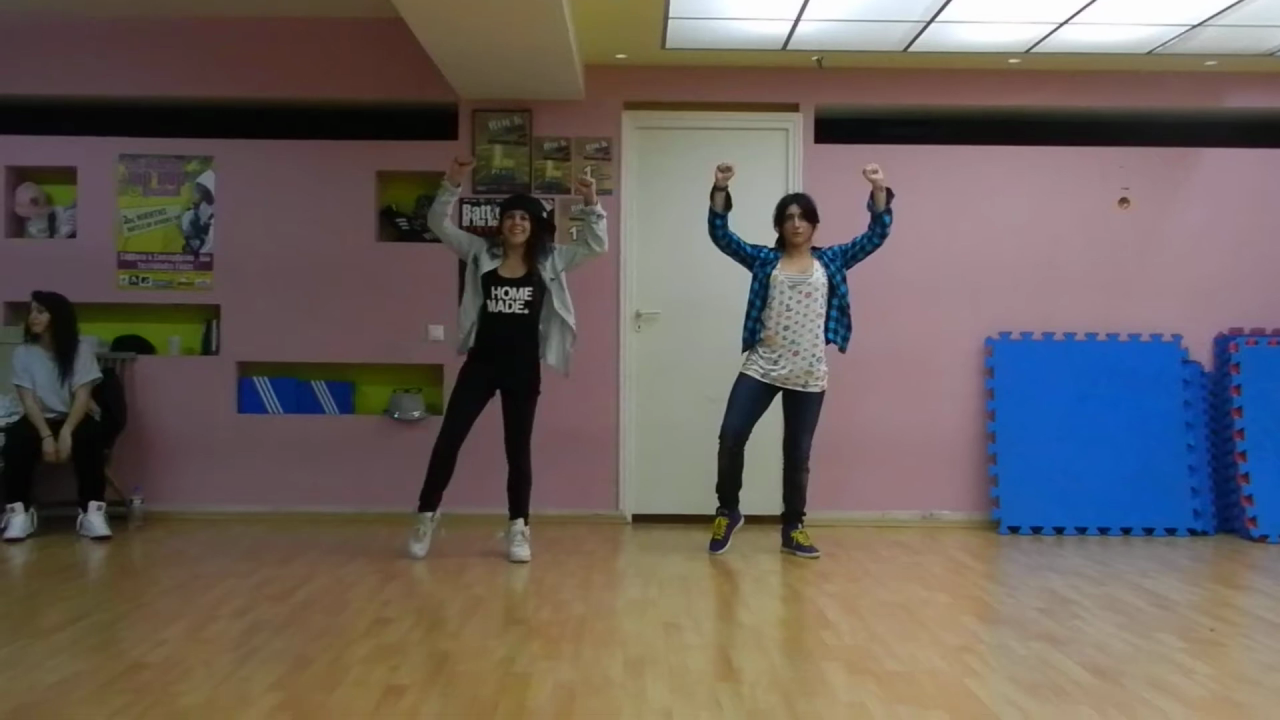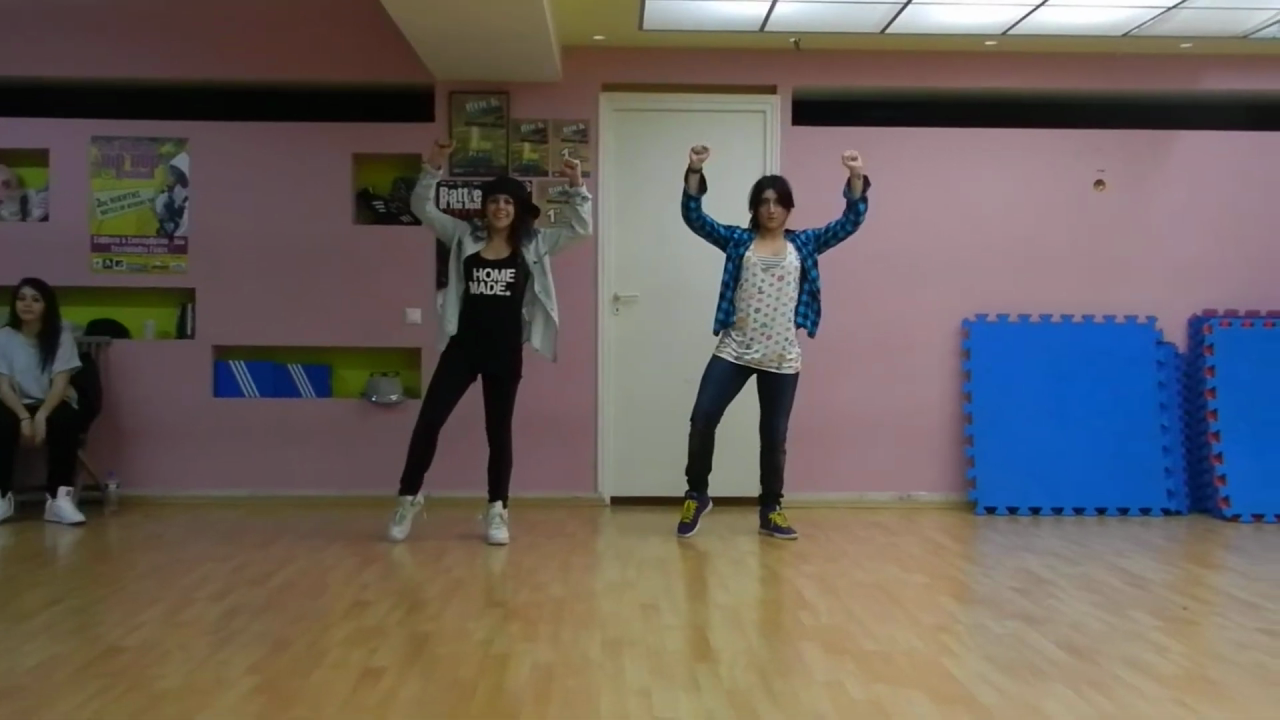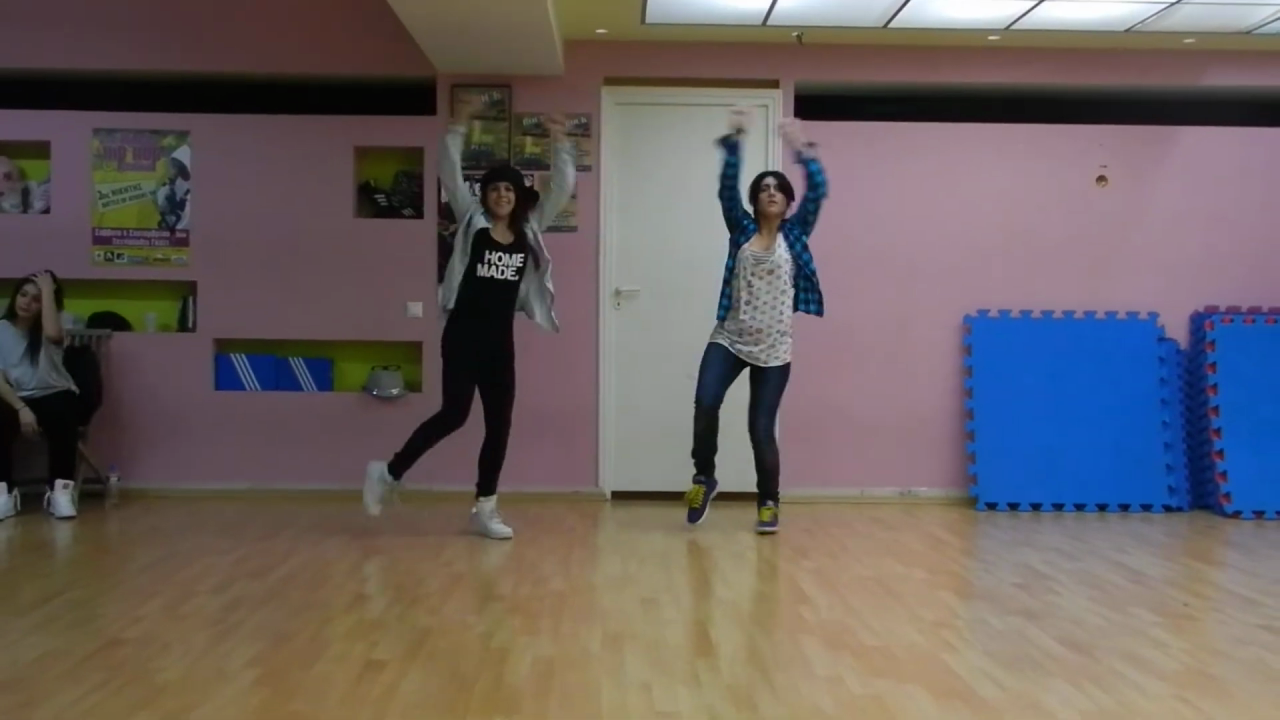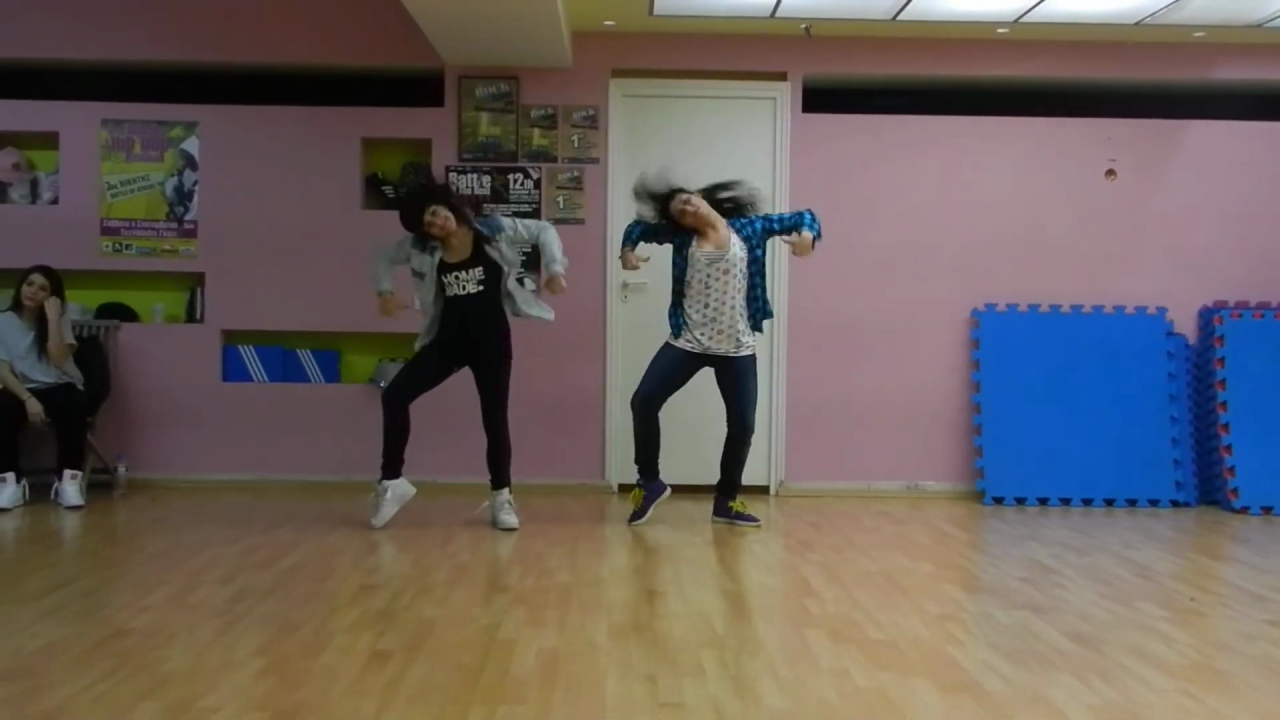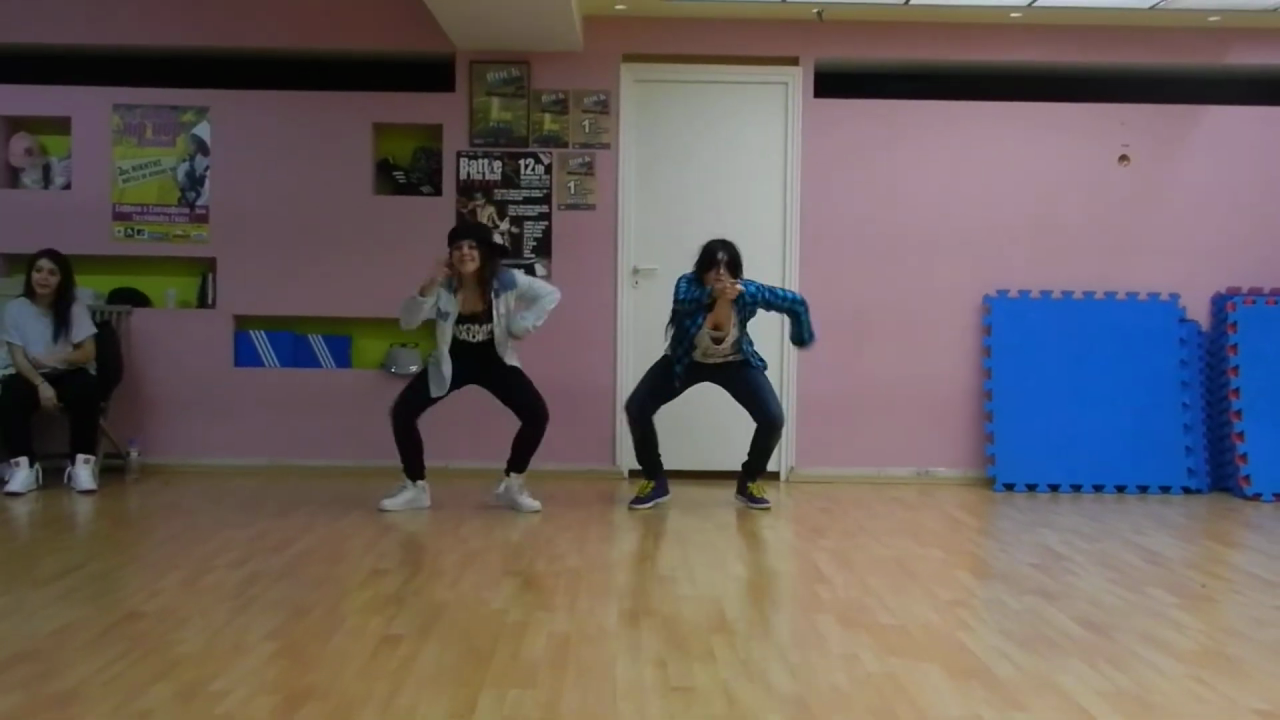
dt=1s
person 1, frame 1
left shoulder: (549, 260)
right shoulder: (481, 253)
left elbow: (596, 245)
right elbow: (439, 224)
left wrist: (591, 204)
right wrist: (452, 185)
left hip: (523, 367)
right hip: (481, 362)
left knee: (518, 449)
right knee: (448, 438)
left ankle: (518, 529)
right ankle: (427, 516)
person 1, frame 2
left shoulder: (533, 244)
right shoulder: (464, 237)
left elbow: (580, 227)
right elbow: (423, 208)
left wrist: (576, 186)
right wrist: (433, 168)
left hip: (505, 351)
right hip: (463, 346)
left knee: (499, 431)
right knee: (428, 421)
left ankle: (497, 512)
right ankle: (409, 499)
person 1, frame 3
left shoulder: (530, 228)
right shoulder: (471, 218)
left elbow: (563, 190)
right elbow: (450, 170)
left wrist: (561, 145)
right wrist: (459, 127)
left hip: (499, 339)
right hip: (463, 333)
left knee: (500, 422)
right knee: (454, 414)
left ankle: (485, 507)
right ankle: (389, 473)
person 1, frame 4
left shoulder: (493, 230)
right shoulder: (421, 245)
left elbow: (543, 231)
right elbow: (386, 255)
left wrist: (554, 268)
right wrist: (384, 290)
left hip: (491, 338)
right hip: (448, 337)
left knee: (495, 419)
right knee: (394, 396)
left ankle: (502, 499)
right ankle: (392, 483)
person 1, frame 5
left shoulder: (507, 281)
right shoulder: (443, 285)
left elbow: (551, 294)
right elbow: (408, 322)
left wrist: (522, 325)
right wrist: (428, 289)
left hip: (496, 361)
right hip: (452, 361)
left knee: (537, 415)
right knee: (403, 412)
left ankle: (513, 484)
right ankle: (416, 486)
person 2, frame 1
left shoulder: (831, 261)
right shoulder: (764, 259)
left elbow: (876, 235)
right elbow: (721, 235)
left wrist: (879, 190)
right wrist: (720, 189)
left hip: (809, 376)
right hip: (762, 368)
left knee: (798, 453)
right knee: (731, 437)
left ankle: (793, 529)
right ankle: (728, 512)
person 2, frame 2
left shoulder: (804, 244)
right shoulder: (737, 240)
left elbow: (850, 222)
right elbow: (693, 217)
left wrist: (856, 177)
right wrist: (695, 171)
left hip: (782, 358)
right hip: (735, 351)
left knee: (774, 436)
right knee: (702, 419)
left ankle: (770, 510)
right ankle: (697, 496)
person 2, frame 3
left shoulder: (795, 233)
right shoulder: (741, 228)
left elbow: (819, 190)
right elbow: (727, 186)
left wrist: (799, 147)
right wrist: (735, 137)
left hip: (773, 349)
right hip: (729, 340)
left knee: (761, 428)
right knee: (706, 404)
left ankle: (768, 501)
right ankle: (704, 479)
person 2, frame 4
left shoulder: (750, 229)
right shoulder: (682, 236)
left elbow: (803, 216)
right elbow: (639, 228)
left wrist: (807, 233)
right wrist: (628, 250)
left hip: (736, 347)
right hip: (688, 342)
left knee: (742, 426)
right knee: (642, 403)
left ankle: (727, 500)
right ankle: (649, 483)
person 2, frame 5
left shoulder: (749, 292)
right shoulder: (688, 283)
left elbow: (795, 302)
right elbow: (682, 301)
left wrist: (802, 338)
right wrist: (714, 294)
left hip: (734, 362)
right hip: (686, 361)
left knee: (772, 420)
right knee: (637, 408)
left ankle: (748, 481)
right ankle: (655, 480)
person 3, frame 1
left shoulder: (81, 350)
right shoulder: (22, 353)
left elbow: (82, 396)
right elbow: (29, 401)
left wrist: (66, 432)
right wrist: (46, 436)
left hip: (75, 418)
right hip: (39, 419)
left knee: (89, 438)
left ankle: (93, 512)
person 3, frame 2
left shoulder: (62, 337)
left elbow: (60, 384)
left wrist: (41, 416)
right wrist: (24, 417)
left hip: (53, 404)
left knee: (65, 423)
left ankle: (61, 498)
person 3, frame 3
left shoulder: (46, 328)
left elbow: (53, 333)
left wrist: (47, 291)
right wrist: (21, 408)
left hip: (51, 396)
left knee: (65, 413)
left ankle: (61, 491)
person 3, frame 4
left shoulder: (60, 320)
left elbow: (59, 359)
left wrist: (52, 317)
right wrist: (28, 399)
left hip: (58, 389)
right hip: (21, 390)
left knee: (75, 404)
left ankle: (69, 480)
person 3, frame 5
left shoulder: (75, 308)
left elbow: (89, 353)
left wrist: (59, 356)
right wrist: (40, 384)
left hip: (70, 375)
right hip: (33, 376)
left knee: (87, 389)
left ankle: (82, 464)
right ankle: (23, 466)
